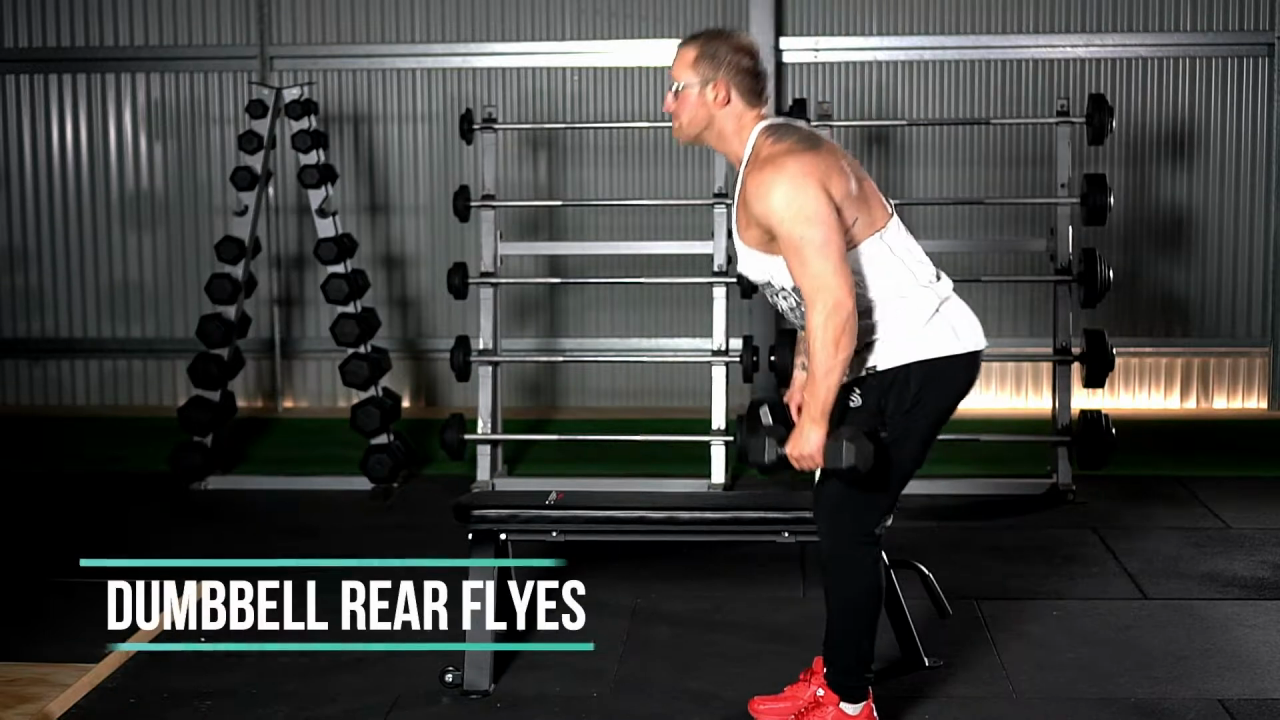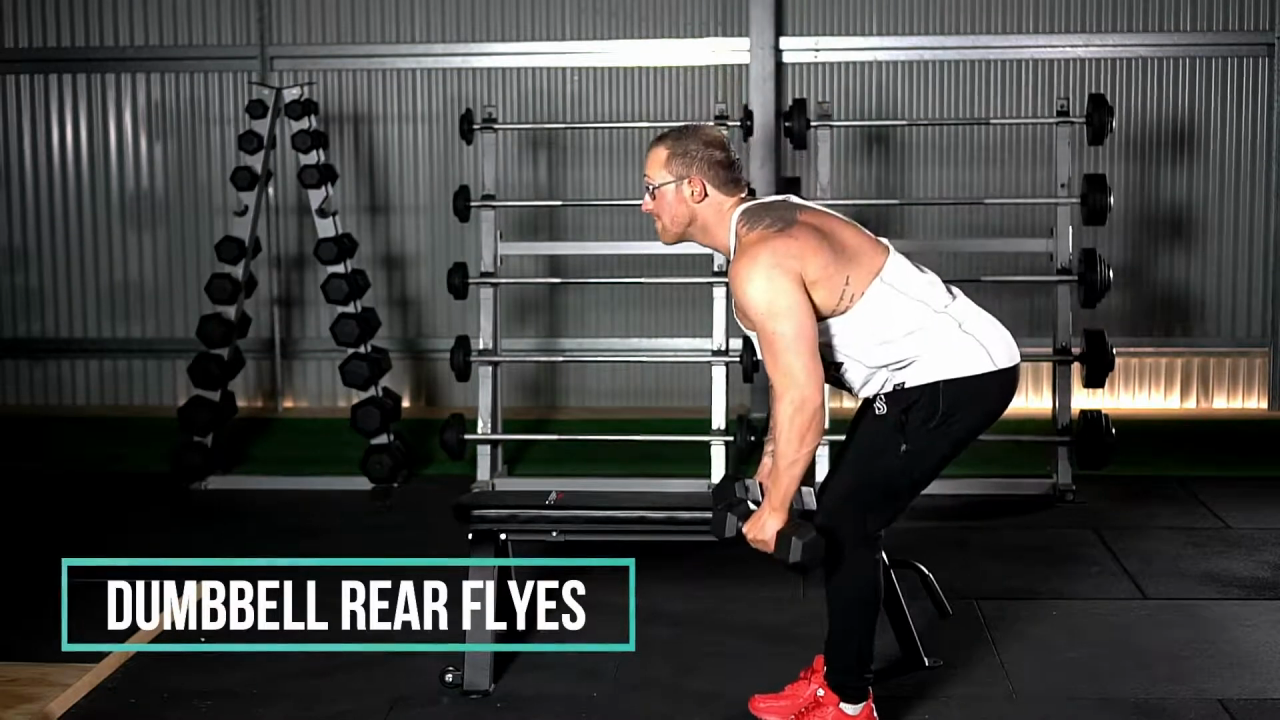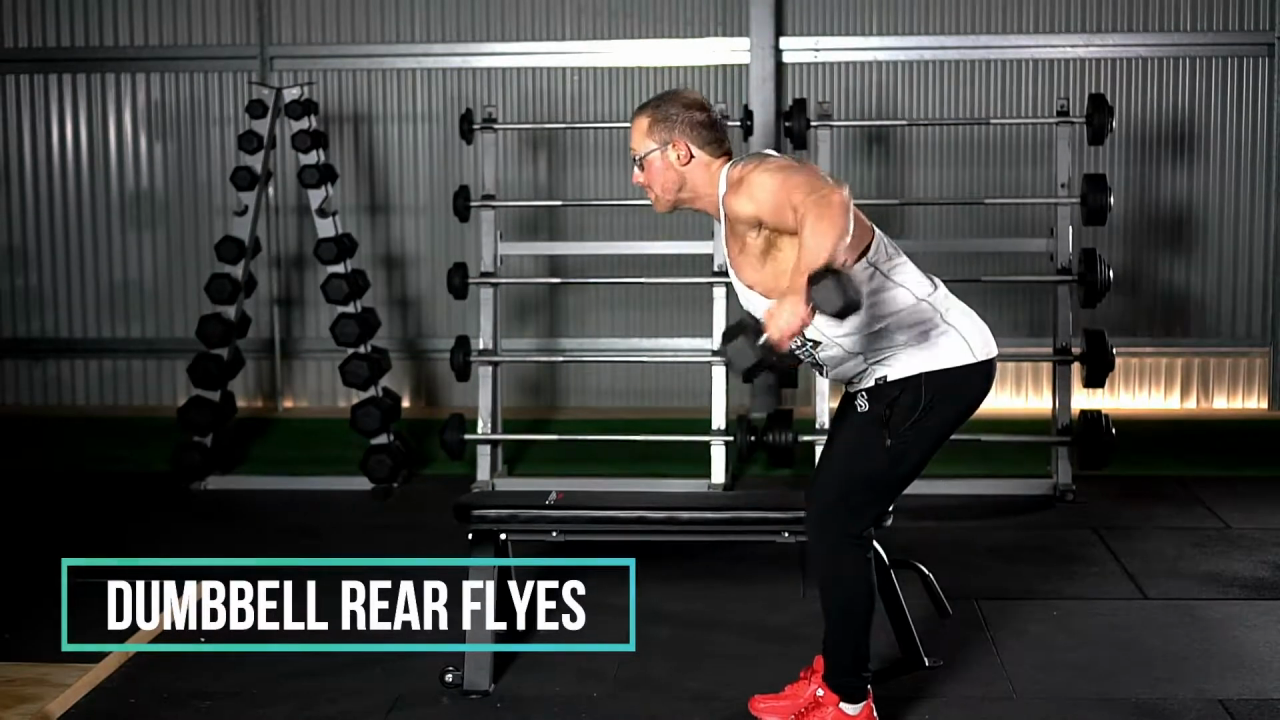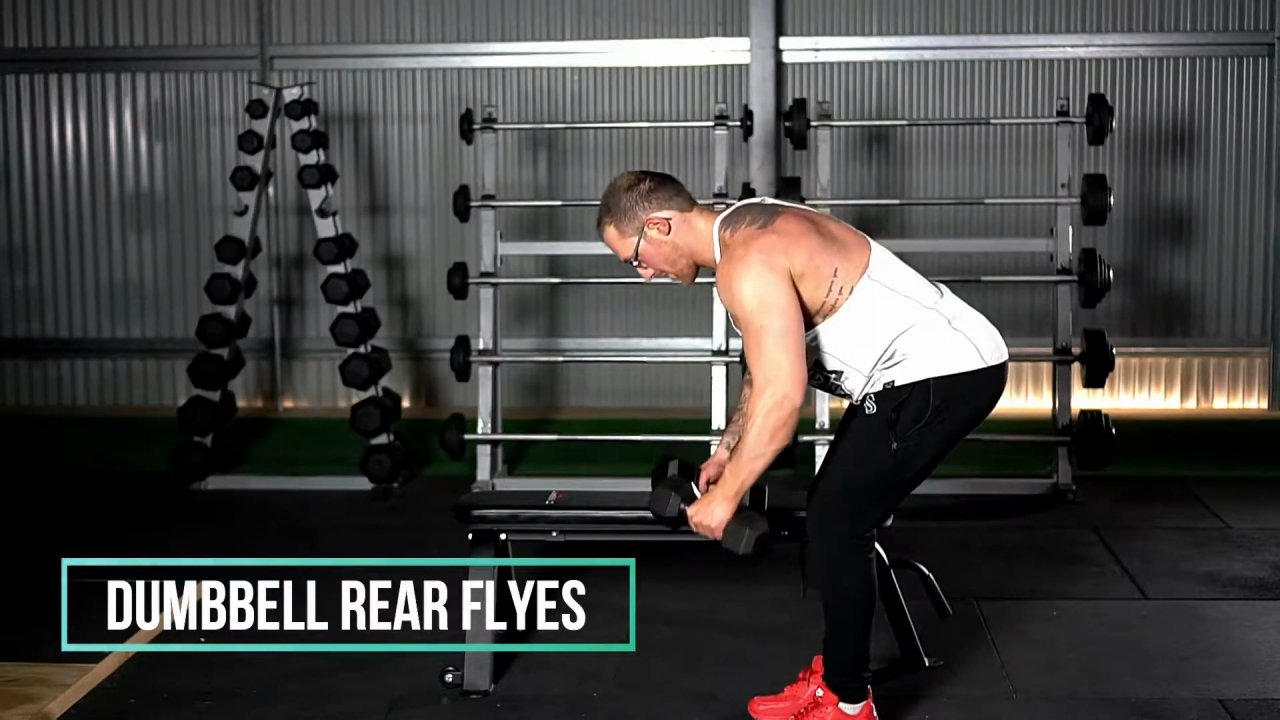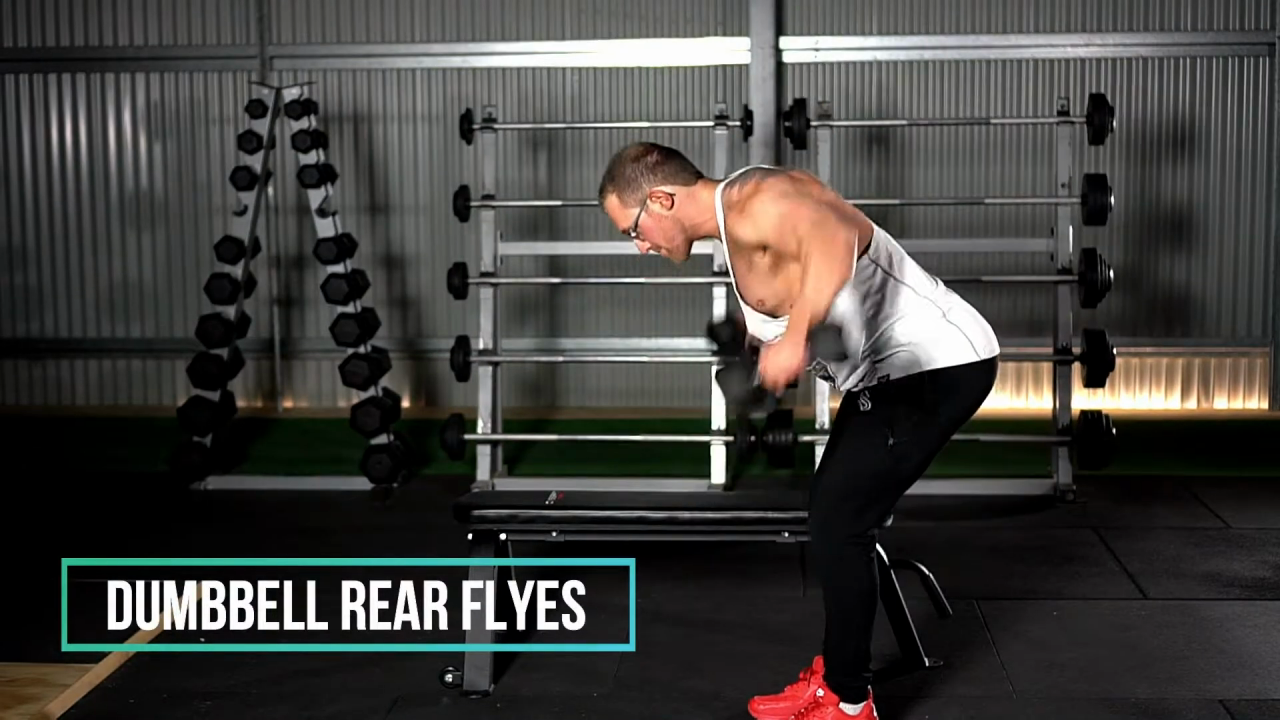
dt=1s
person 1, frame 1
left shoulder: (777, 174)
right shoulder: (776, 153)
left elbow: (835, 304)
left wrist: (814, 421)
right wrist: (803, 375)
left hip: (921, 356)
right hip: (911, 348)
left knee: (847, 521)
right knee: (841, 514)
person 1, frame 2
left shoulder: (759, 262)
right shoulder: (766, 225)
left elbow: (802, 397)
right elbow: (797, 371)
left wrist: (774, 508)
right wrist: (771, 461)
left hip: (956, 375)
right hip: (945, 363)
left knee: (844, 524)
right knee: (841, 512)
person 1, frame 3
left shoulder: (751, 188)
right shoulder: (747, 189)
left elbow: (832, 209)
left wrist: (795, 300)
right wrist: (791, 304)
left hip: (932, 363)
right hip: (907, 360)
left knee: (835, 521)
right knee: (834, 515)
person 1, frame 4
left shoulder: (748, 261)
right shoulder: (747, 231)
left elbow: (784, 395)
right elbow: (769, 366)
left wrist: (727, 496)
right wrist: (729, 448)
left hip: (943, 373)
right hip: (933, 364)
left knee: (836, 524)
right knee: (835, 516)
right ankle: (836, 675)
person 1, frame 5
left shoulder: (750, 204)
right shoulder: (738, 211)
left elbow: (833, 234)
left wrist: (794, 331)
right wrist: (760, 321)
left hip: (935, 361)
right hip: (902, 362)
left knee: (839, 522)
right knee: (834, 514)
